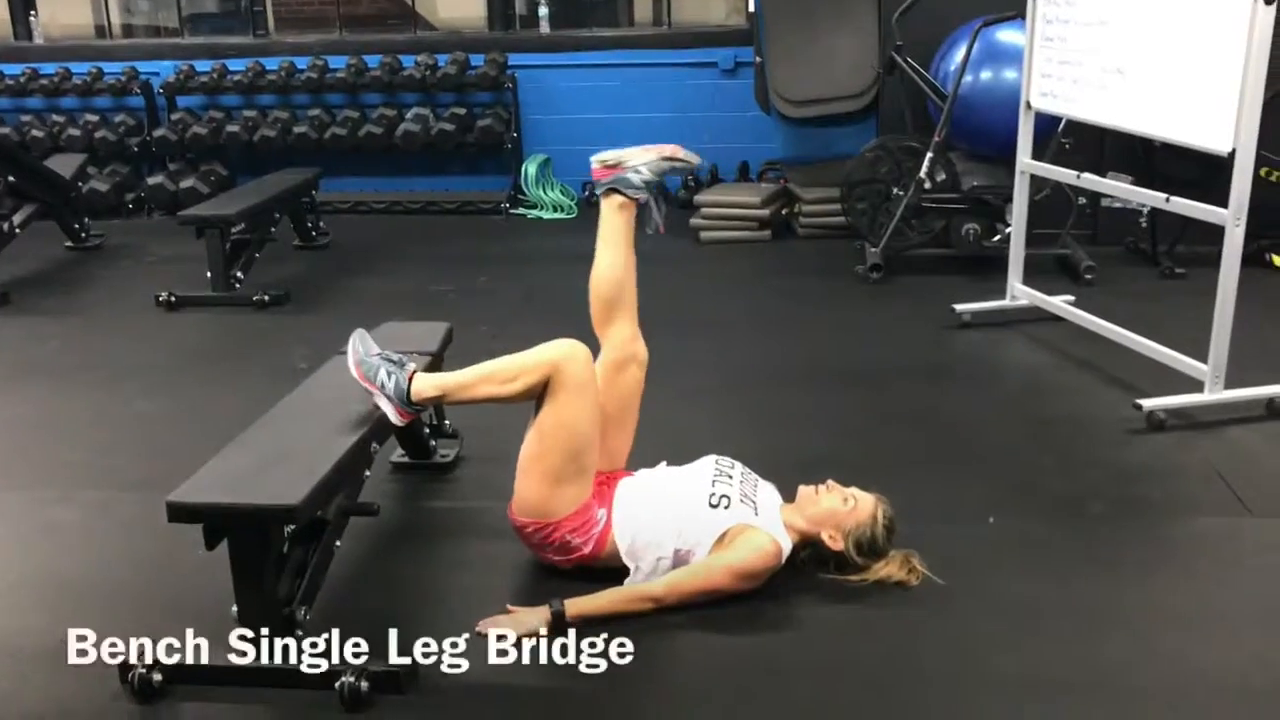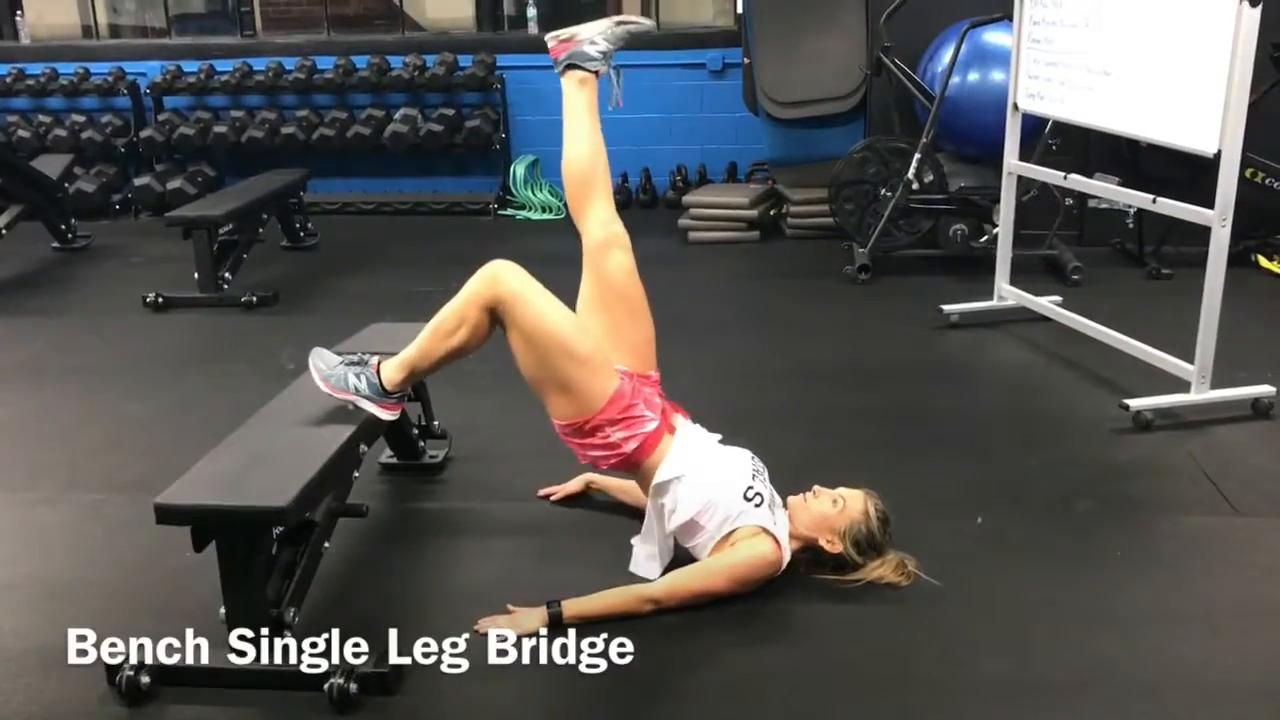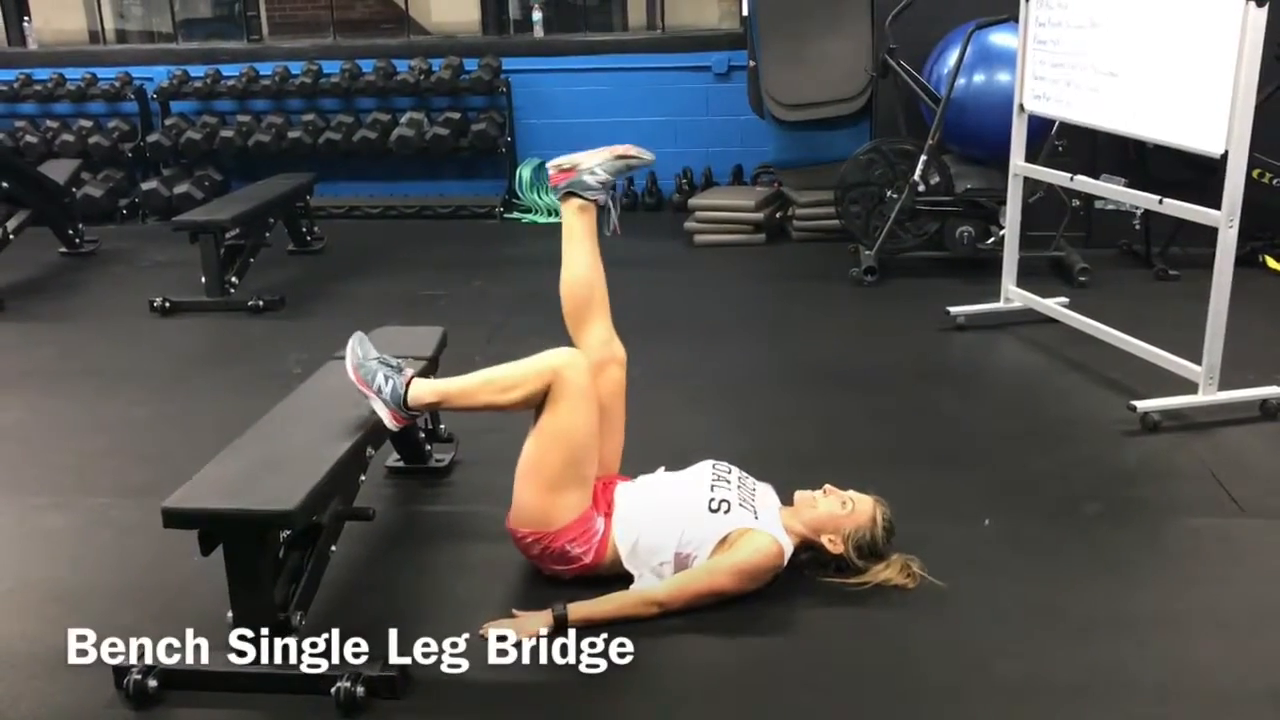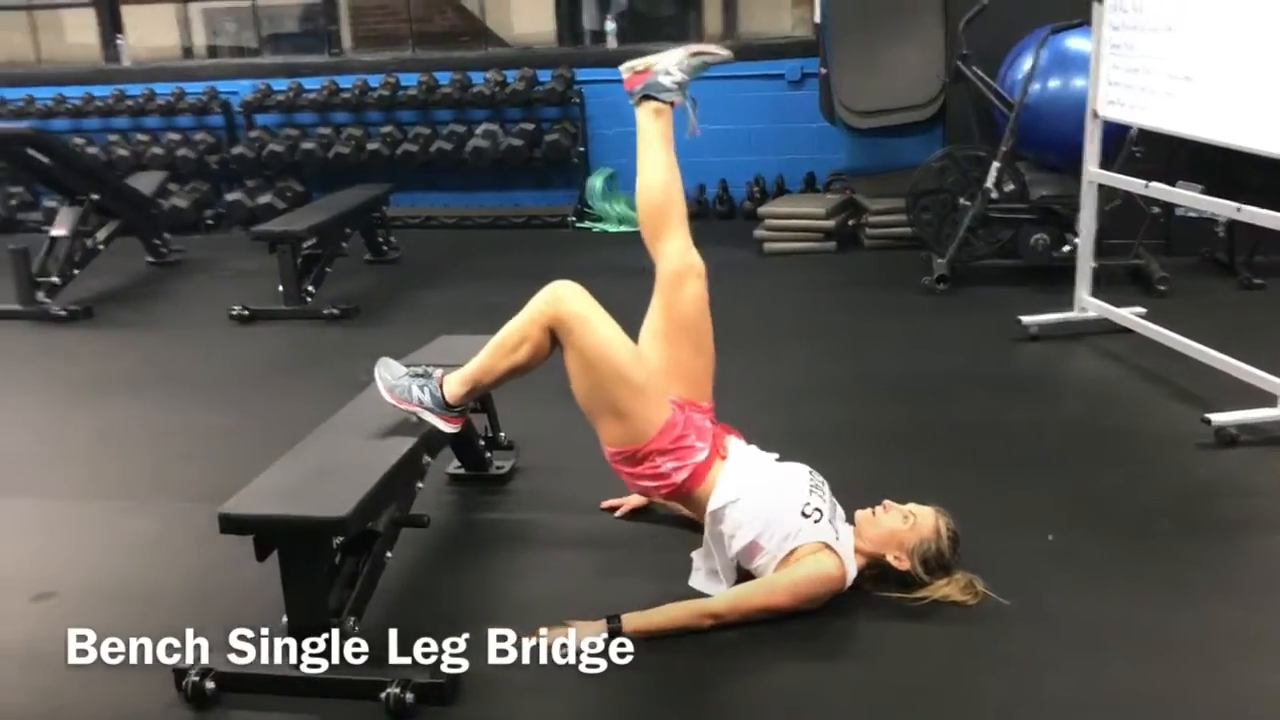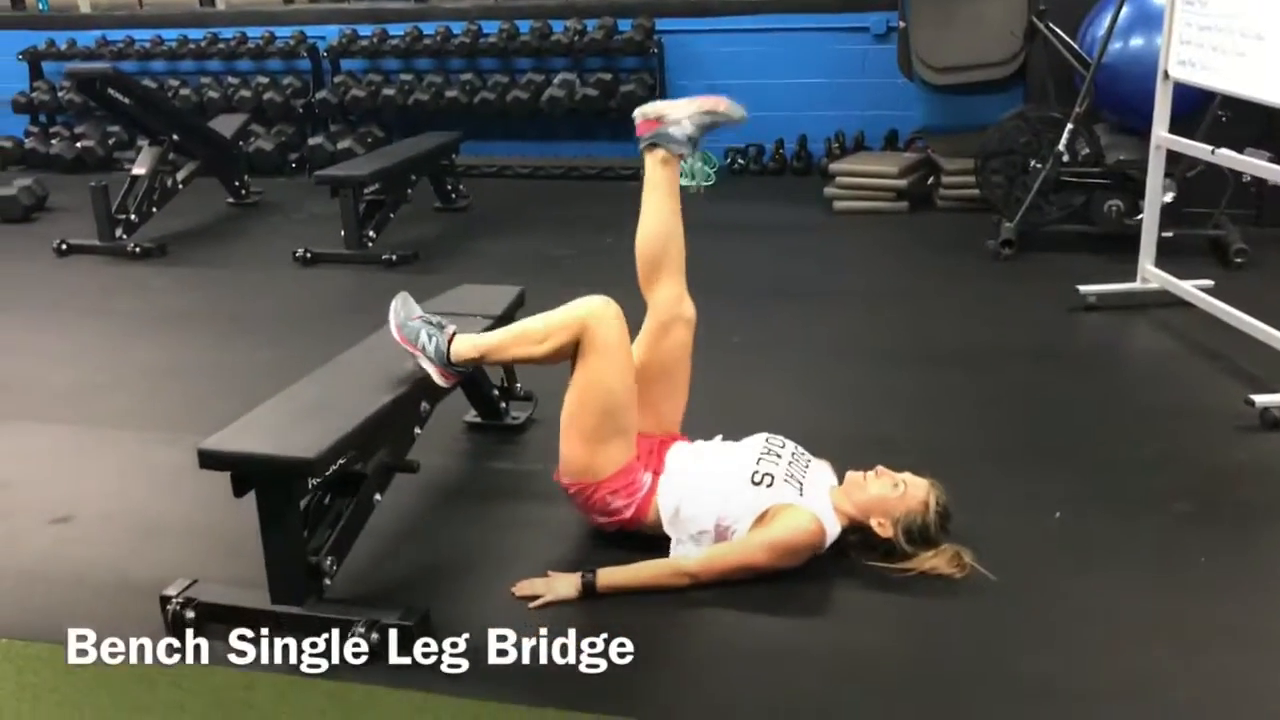
dt=1s
person 1, frame 1
left shoulder: (763, 551)
right shoulder: (765, 505)
left elbow: (657, 595)
left wrist: (552, 615)
left hip: (568, 527)
right hip: (603, 492)
left knee: (569, 358)
left ankle: (413, 390)
person 1, frame 2
left shoulder: (765, 551)
right shoulder: (771, 513)
left elbow: (655, 596)
left wrist: (549, 615)
left hip: (616, 419)
right hip: (635, 405)
left knee: (500, 281)
right knee: (602, 234)
left ankle: (386, 383)
right ankle: (581, 72)
person 1, frame 3
left shoulder: (765, 551)
right shoulder: (764, 506)
left elbow: (661, 600)
left wrist: (554, 619)
left hip: (565, 537)
right hip: (602, 501)
left knee: (569, 365)
left ankle: (410, 396)
person 1, frame 4
left shoulder: (829, 570)
right shoulder: (832, 527)
left elbow: (714, 612)
left wrist: (608, 628)
left hip: (668, 451)
right hip: (690, 437)
left knee: (562, 301)
right knee: (681, 267)
left ankle: (449, 395)
person 1, frame 5
left shoulder: (807, 531)
right shoulder: (820, 482)
left elbow: (691, 570)
left wrist: (584, 583)
left hip: (619, 488)
right hip: (657, 457)
left knee: (598, 315)
left ankle: (455, 353)
